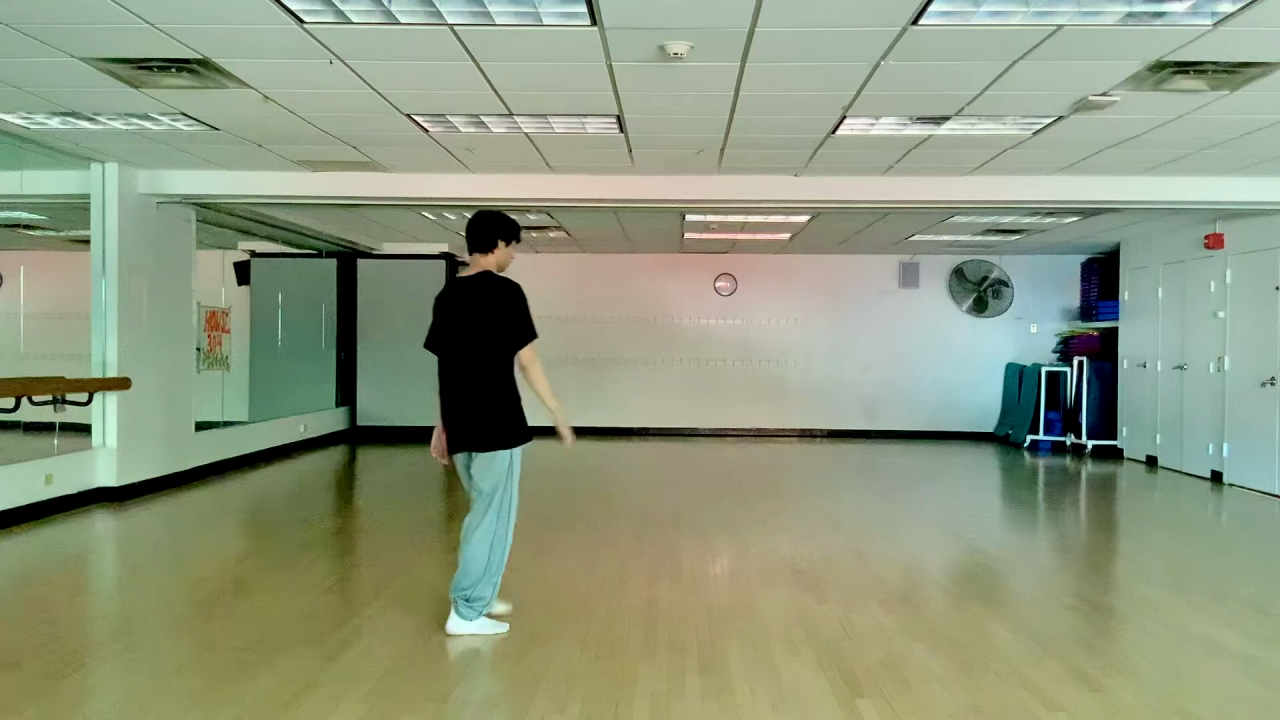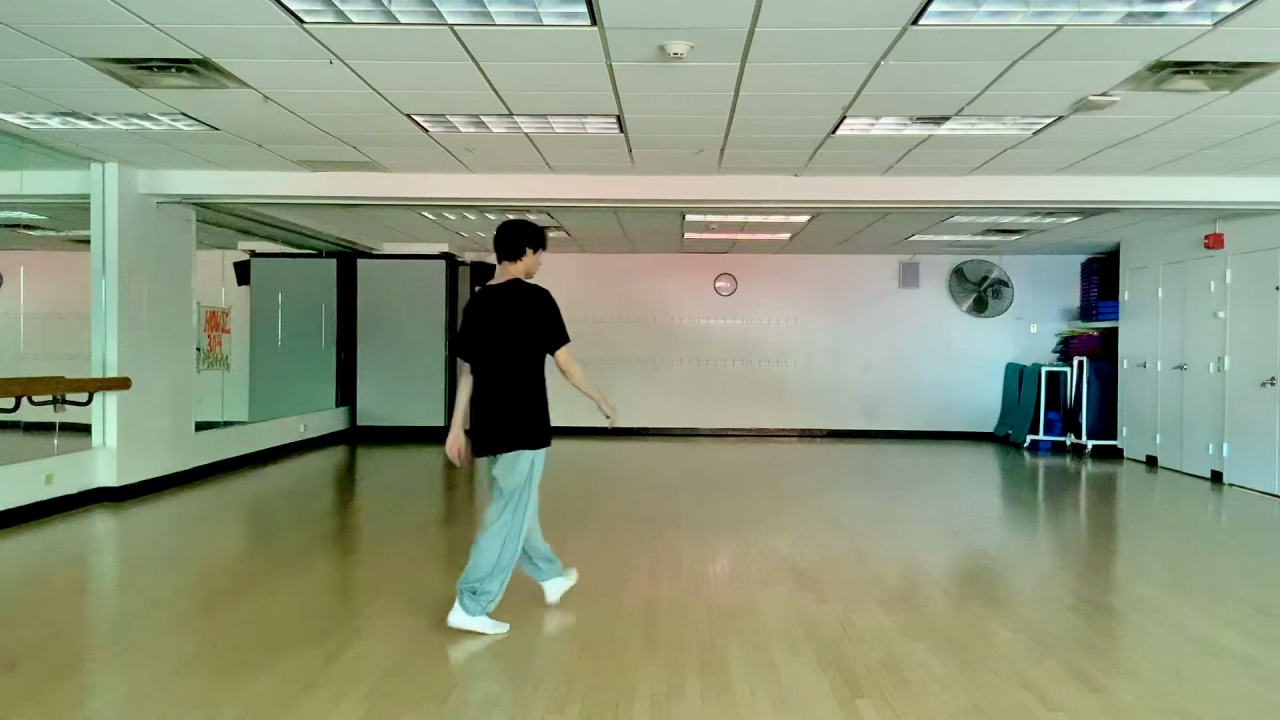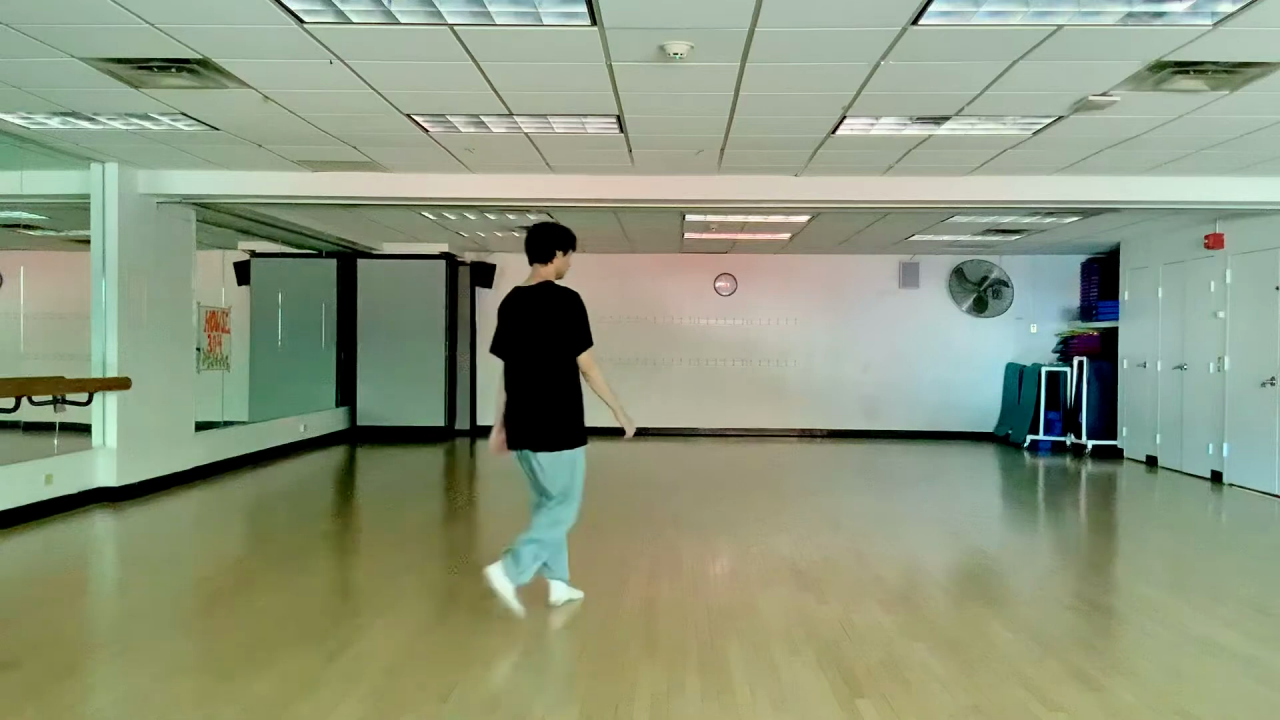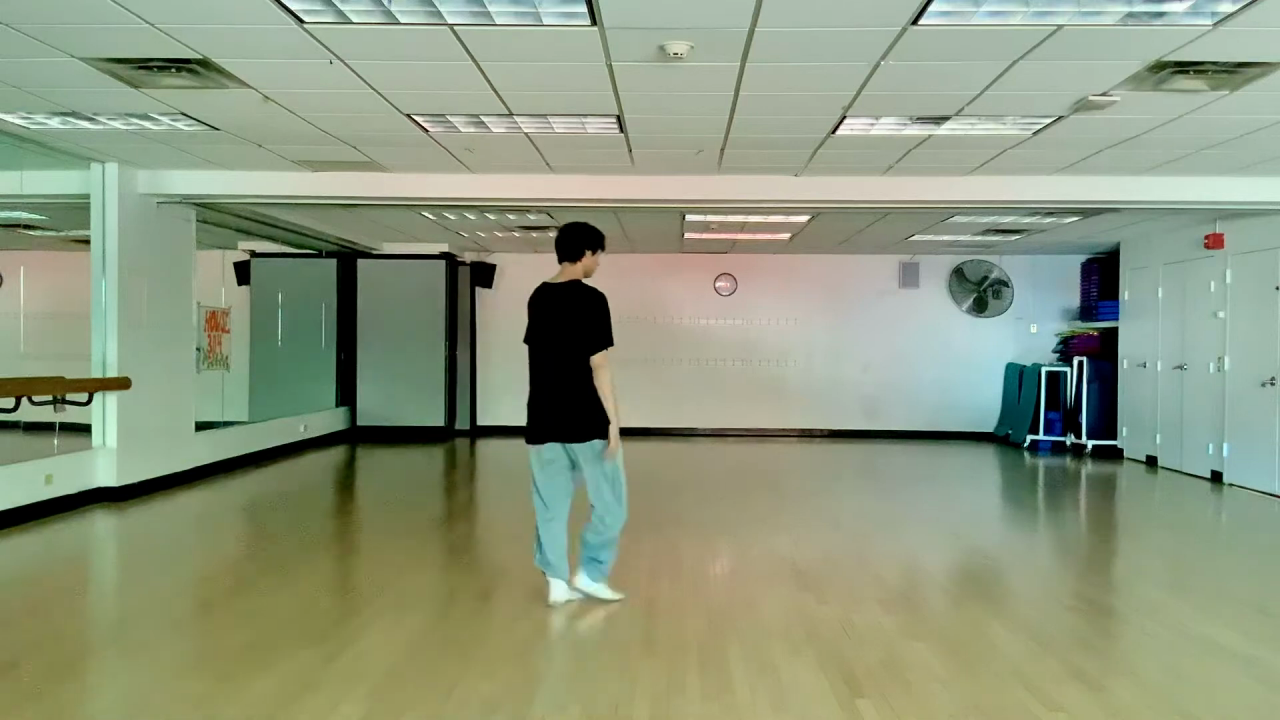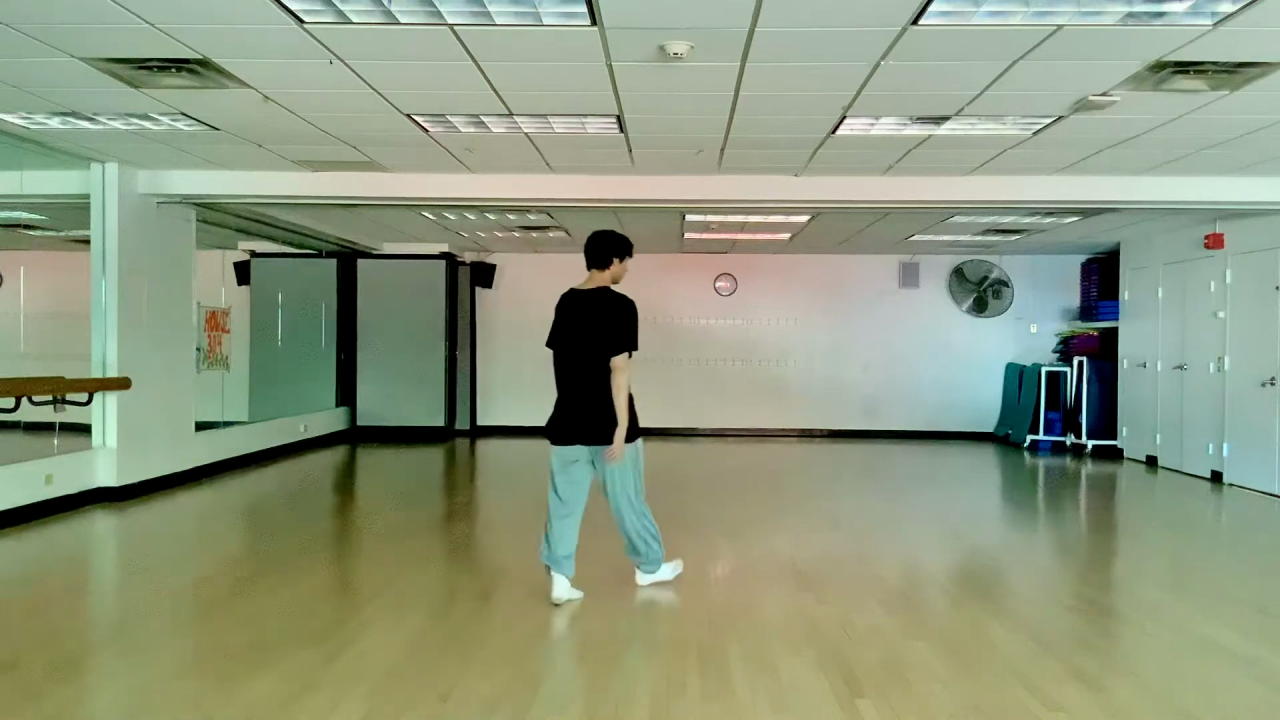
dt=0.2s
person 1, frame 1
left shoulder: (448, 295)
right shoulder: (504, 291)
left elbow: (443, 363)
right elbow: (527, 361)
left wrist: (443, 426)
right wrist: (558, 416)
left hip: (461, 424)
right hip: (496, 424)
left knee: (489, 509)
right knee: (491, 515)
left ankle: (480, 595)
right ankle: (466, 612)
person 1, frame 2
left shoulder: (476, 303)
right shoulder: (534, 299)
left elbow: (468, 370)
right elbow: (565, 362)
left wrist: (457, 426)
right wrist: (602, 402)
left hip: (489, 428)
right hip: (523, 426)
left knee: (520, 504)
right knee: (507, 514)
left ankle: (551, 576)
right ankle: (470, 606)
person 1, frame 3
left shoulder: (509, 303)
right shoulder: (565, 301)
left elbow: (506, 367)
right elbow: (586, 364)
left wrist: (498, 423)
right wrist: (618, 410)
left hip: (522, 424)
right hip: (557, 425)
left knee: (546, 503)
right knee: (562, 505)
left ankle: (556, 580)
right ankle: (509, 569)
person 1, frame 4
left shoulder: (538, 298)
right shoulder: (590, 299)
right elbow: (598, 364)
right wrist: (612, 422)
left hip: (542, 419)
right hip: (583, 418)
left knee: (551, 502)
right knee: (609, 497)
left ankle: (556, 580)
right ankle: (590, 571)
person 1, frame 5
left shoulder: (565, 302)
right shoulder: (619, 306)
right elbow: (619, 368)
right wrist: (622, 424)
left hip: (568, 421)
right hip: (605, 422)
left knee: (565, 501)
right knee: (628, 497)
left ankle: (559, 577)
right ankle: (651, 566)
